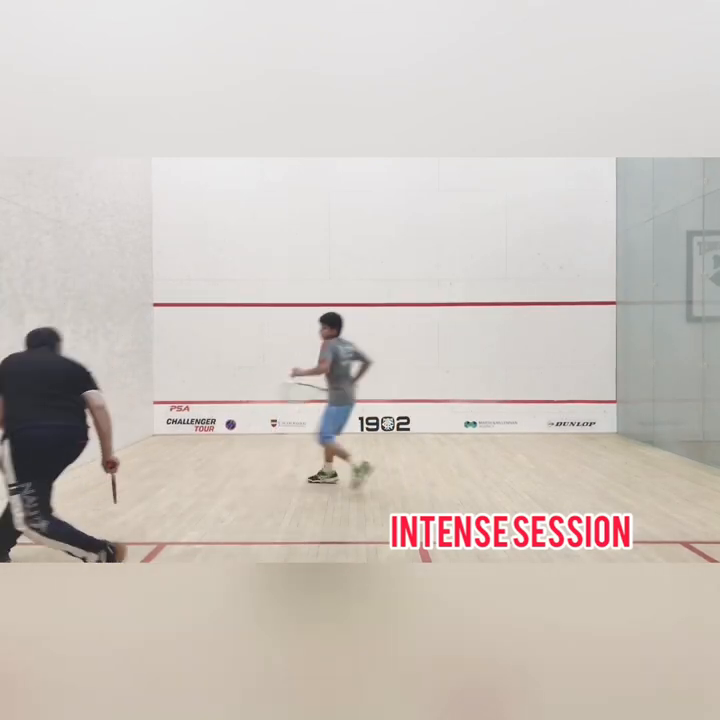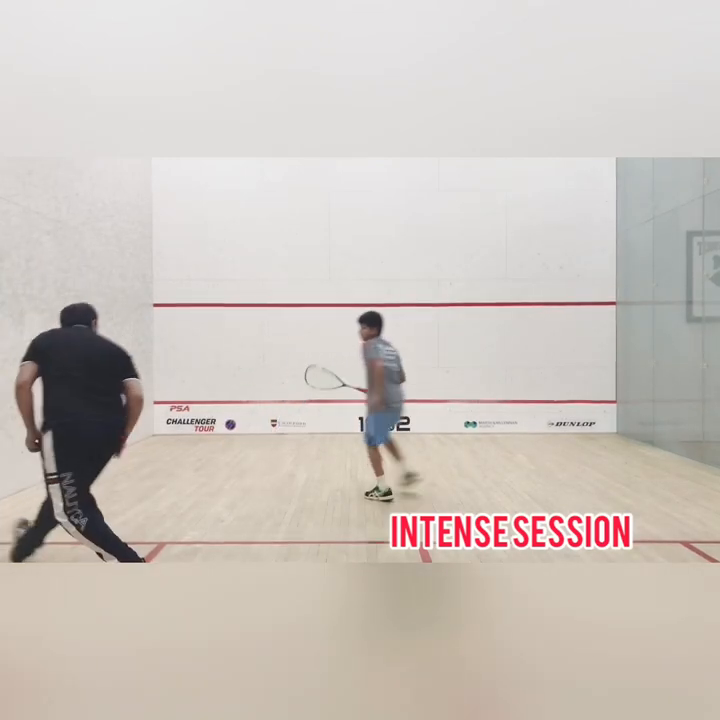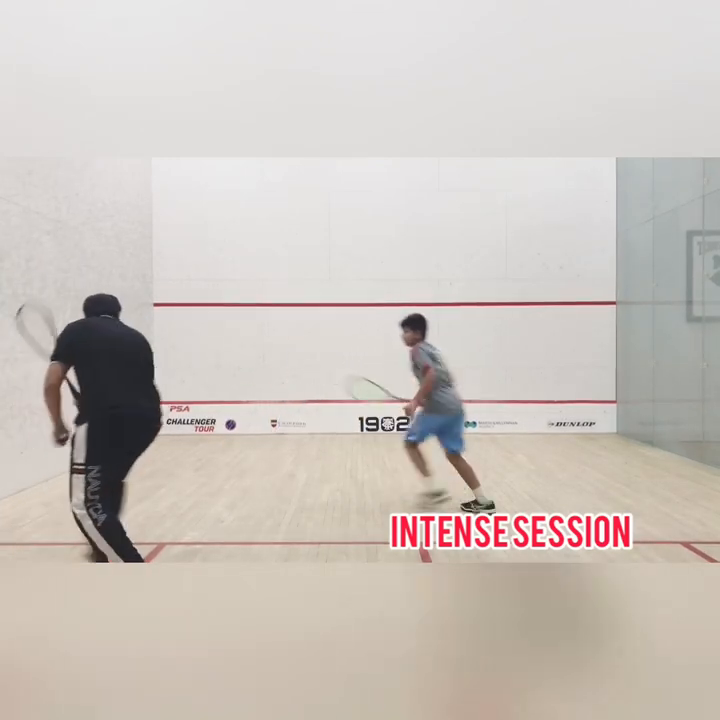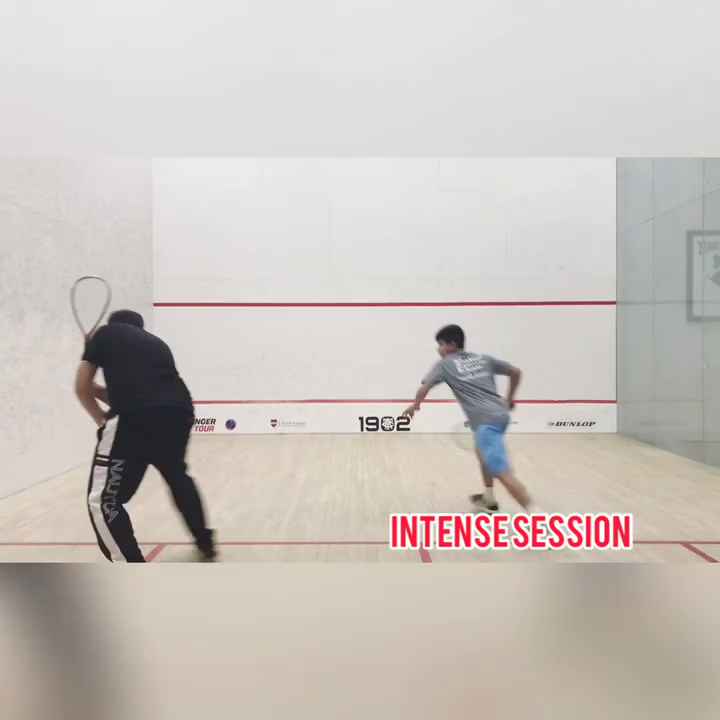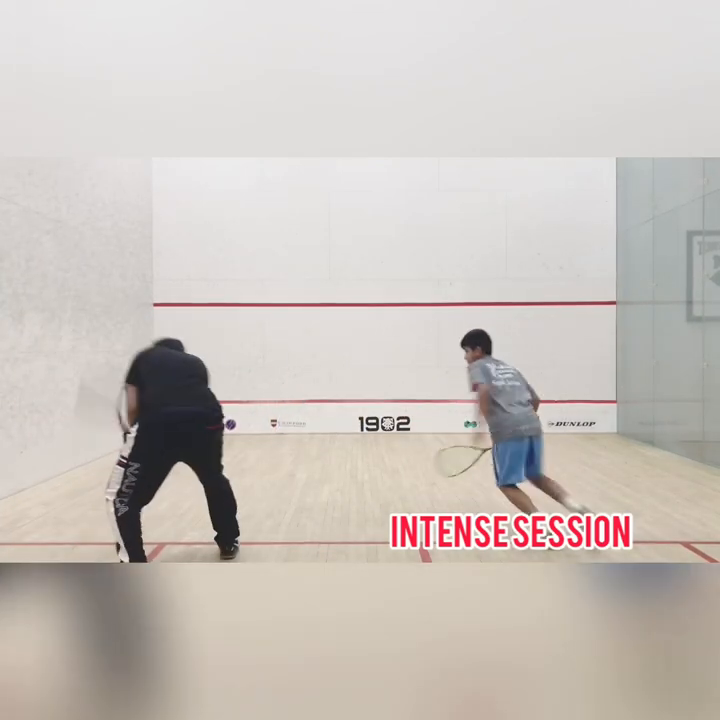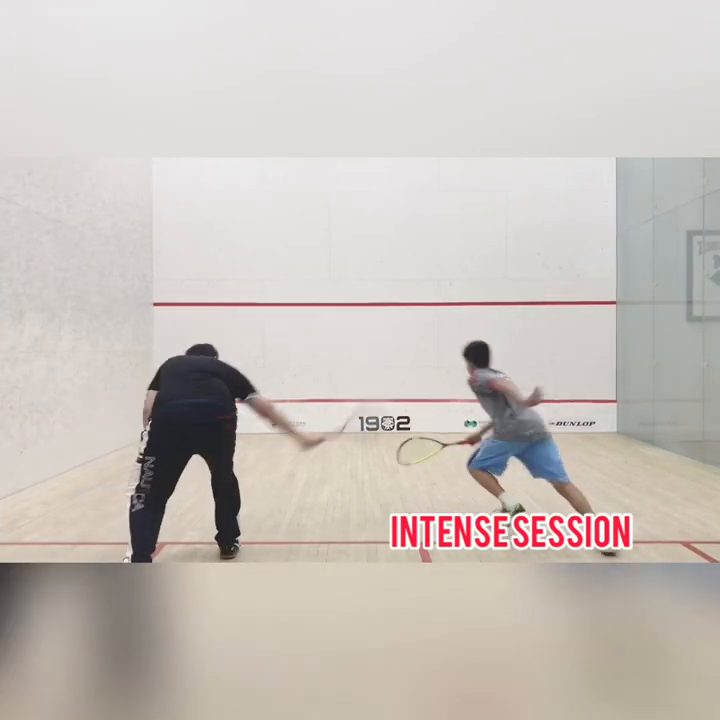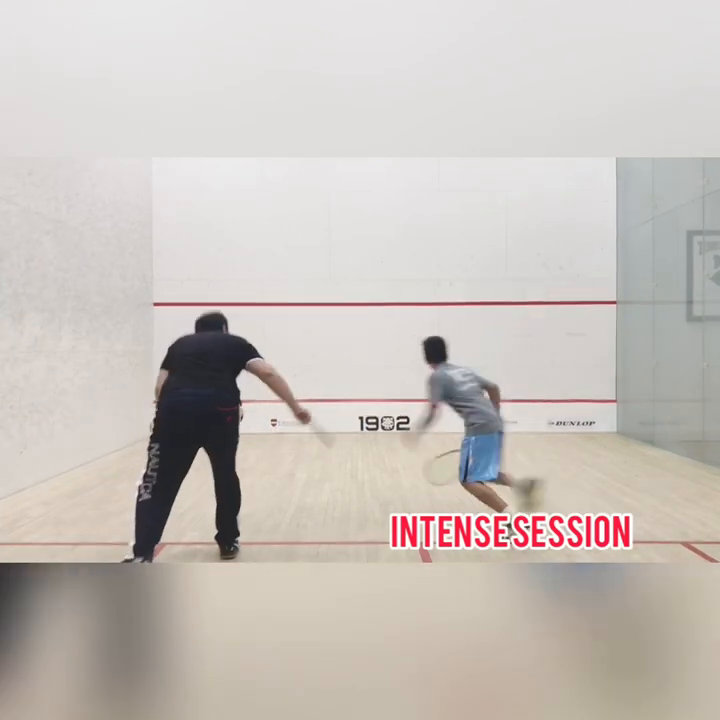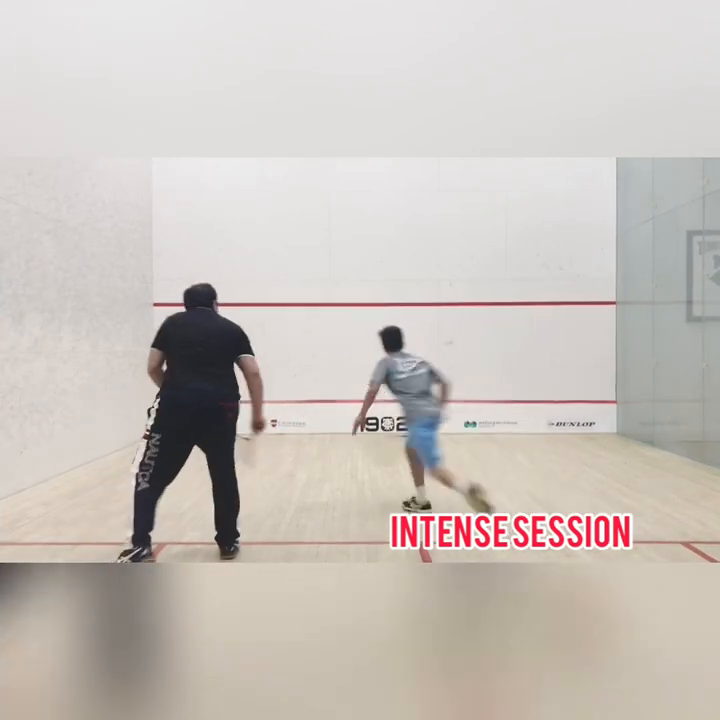
dt=0.2s
person 1, frame 1
right shoulder: (74, 367)
right elbow: (99, 407)
right wrist: (108, 452)
left hip: (27, 436)
right hip: (73, 434)
left knee: (32, 521)
right knee: (29, 495)
left ankle: (103, 554)
person 1, frame 2
left shoulder: (44, 340)
right shoulder: (113, 350)
left elbow: (22, 384)
right elbow: (136, 396)
left wrist: (32, 430)
right wrist: (121, 435)
left hip: (65, 427)
right hip: (109, 430)
left knee: (71, 511)
right knee: (66, 490)
left ankle: (130, 565)
right ankle: (28, 540)
person 1, frame 3
left shoulder: (76, 330)
right shoulder: (138, 339)
left elbow: (52, 384)
left wrist: (58, 424)
left hip: (103, 419)
right hip: (148, 418)
left knee: (88, 503)
right knee: (110, 482)
right ankle: (103, 550)
person 1, frame 4
left shoulder: (106, 334)
right shoulder: (159, 344)
left elbow: (82, 386)
left wrist: (102, 419)
left hip: (134, 417)
right hip: (180, 412)
left knee: (103, 500)
right knee: (178, 479)
right ankle: (206, 544)
person 1, frame 5
left shoulder: (144, 358)
right shoulder: (196, 364)
left elbow: (133, 407)
left wrist: (133, 435)
left hip: (159, 423)
right hip: (207, 419)
left knee: (121, 498)
right knee: (215, 480)
right ankle: (229, 542)
person 1, frame 6
left shoulder: (170, 366)
right shoulder: (227, 370)
left elbow: (148, 408)
right elbow: (265, 407)
left wrist: (154, 440)
right wrist: (300, 436)
left hip: (167, 418)
right hip: (217, 417)
left knee: (148, 496)
right knee: (223, 478)
left ankle: (139, 563)
right ankle: (228, 542)
person 1, frame 7
left shoulder: (180, 344)
right shoulder: (235, 343)
left elbow: (160, 387)
right elbow: (268, 373)
left wrist: (163, 419)
right wrist: (296, 407)
left hip: (174, 406)
right hip: (220, 408)
left knee: (156, 486)
right knee: (225, 474)
left ankle: (141, 555)
right ankle: (228, 541)
person 1, frame 8
left shoulder: (172, 323)
right shoulder: (231, 329)
left elbow: (153, 367)
right elbow: (252, 372)
right wrist: (258, 413)
left hip: (176, 401)
right hip: (221, 404)
left knee: (150, 476)
right knee: (224, 474)
left ankle: (140, 546)
right ankle: (228, 541)
person 2, frame 1
left shoulder: (328, 344)
right shoulder: (348, 345)
left elbow: (324, 368)
right elbow: (367, 362)
left wrist: (302, 373)
left hip: (339, 400)
right hip: (345, 398)
left knee: (326, 440)
right knee: (328, 436)
left ankle: (357, 467)
right ankle: (327, 471)
person 2, frame 2
left shoulder: (370, 345)
right shoulder: (391, 349)
left elbow: (379, 366)
right elbow: (401, 378)
left wrist: (376, 394)
left hip: (381, 403)
right hip: (397, 402)
left knee: (372, 443)
right knee: (383, 437)
left ankle: (383, 488)
right ankle: (405, 472)
person 2, frame 3
left shoulder: (417, 350)
right shoulder: (432, 351)
left elbow: (431, 375)
left wrist: (414, 402)
left hip: (436, 409)
right hip: (455, 407)
left knee: (411, 443)
right knee: (454, 455)
left ankle: (433, 489)
right ankle: (482, 500)
person 2, frame 4
left shoulder: (445, 364)
right shoulder: (484, 359)
left elbow: (423, 389)
right elbow: (516, 372)
left wrist: (414, 406)
right wrist: (510, 398)
left hip: (483, 420)
right hip: (501, 415)
left knee: (500, 471)
right knee: (483, 453)
right ankle: (488, 498)
person 2, frame 5
left shoulder: (476, 367)
right shoulder: (510, 369)
left elbow: (484, 392)
right elbow: (535, 400)
left hip: (506, 432)
right hip: (531, 428)
left knee: (506, 485)
right knee: (537, 478)
right ankle: (576, 509)
person 2, frame 6
left shoulder: (476, 378)
right shoulder: (496, 375)
left elbow: (501, 384)
left wrist: (523, 400)
right wrist: (480, 433)
left hip: (511, 432)
right hip: (537, 430)
left knee: (476, 467)
right knee: (564, 484)
left ankle: (511, 505)
person 2, frame 7
left shoulder: (437, 377)
right shoulder: (464, 370)
left elbow: (431, 412)
right elbow: (494, 388)
left wrist: (419, 430)
left hip: (481, 429)
right hip: (495, 425)
left knee: (470, 481)
right knee: (490, 474)
right ankle: (522, 485)
person 2, frame 8
left shoulder: (385, 363)
right shoulder: (420, 361)
left elbow: (373, 389)
right elbow: (444, 384)
left wrist: (361, 416)
left hip: (418, 417)
right hip: (432, 414)
left knee: (433, 467)
right knee: (411, 451)
left ankle: (468, 489)
right ankle: (421, 499)
